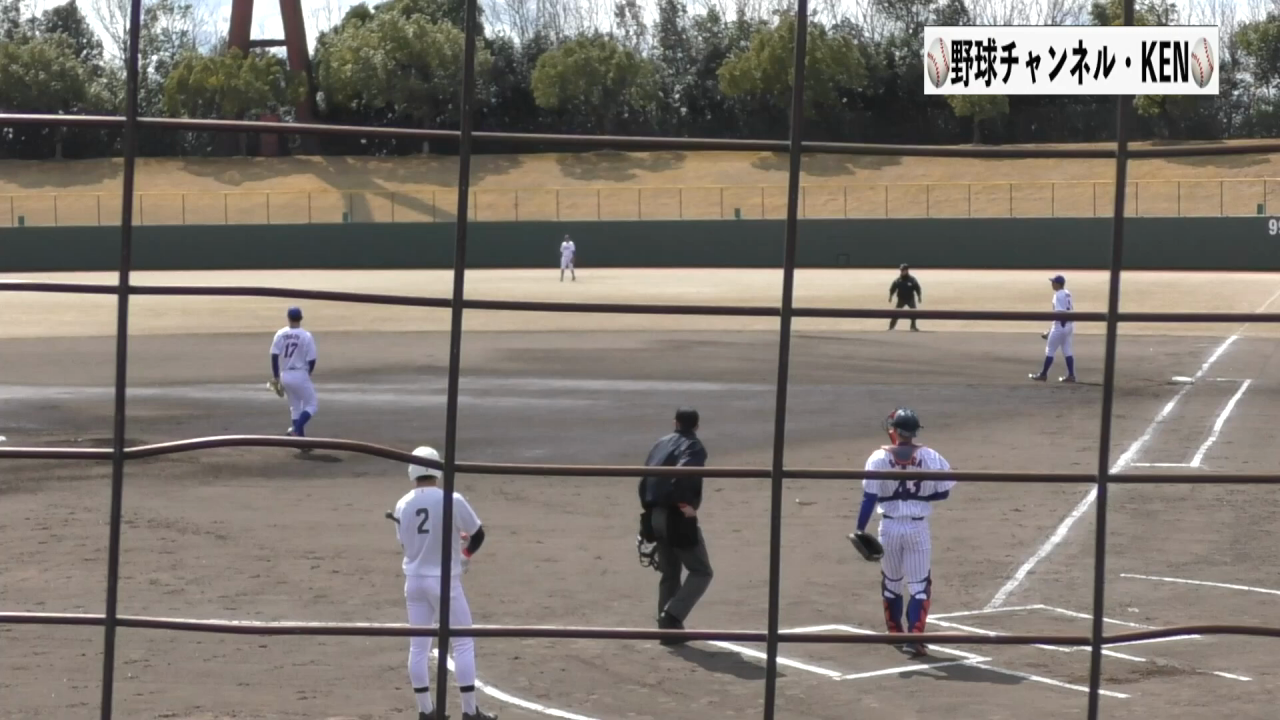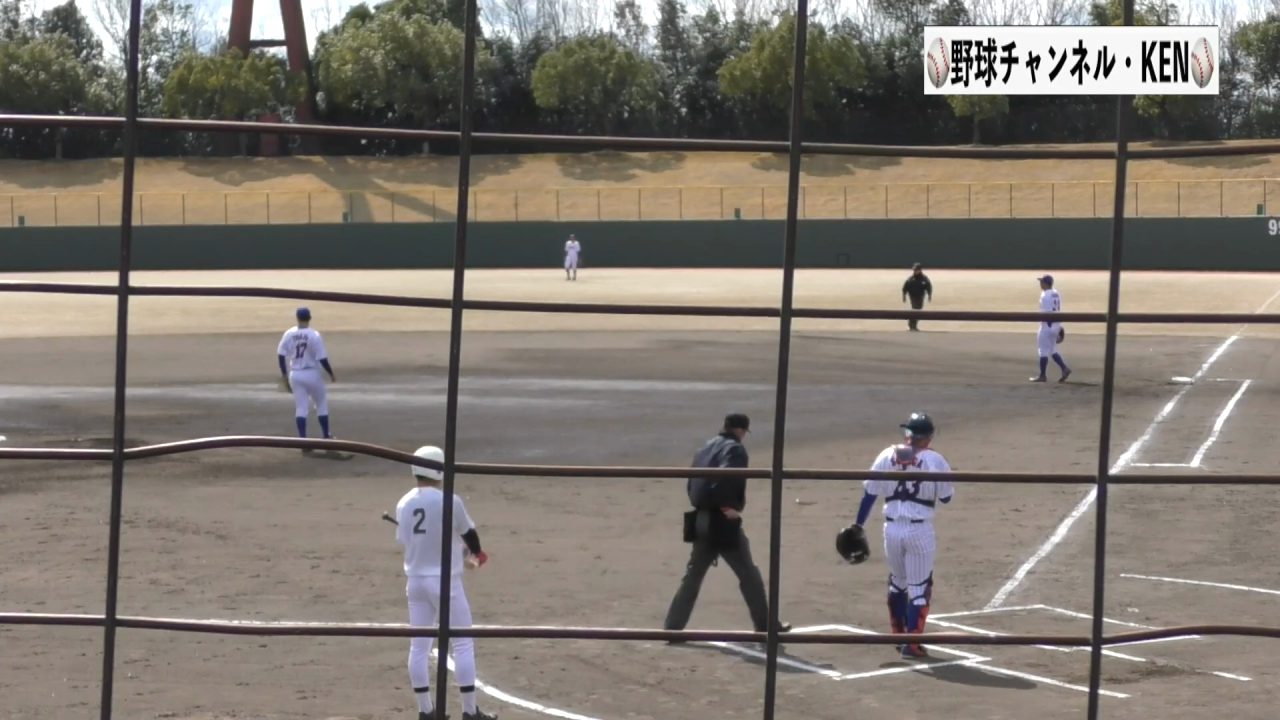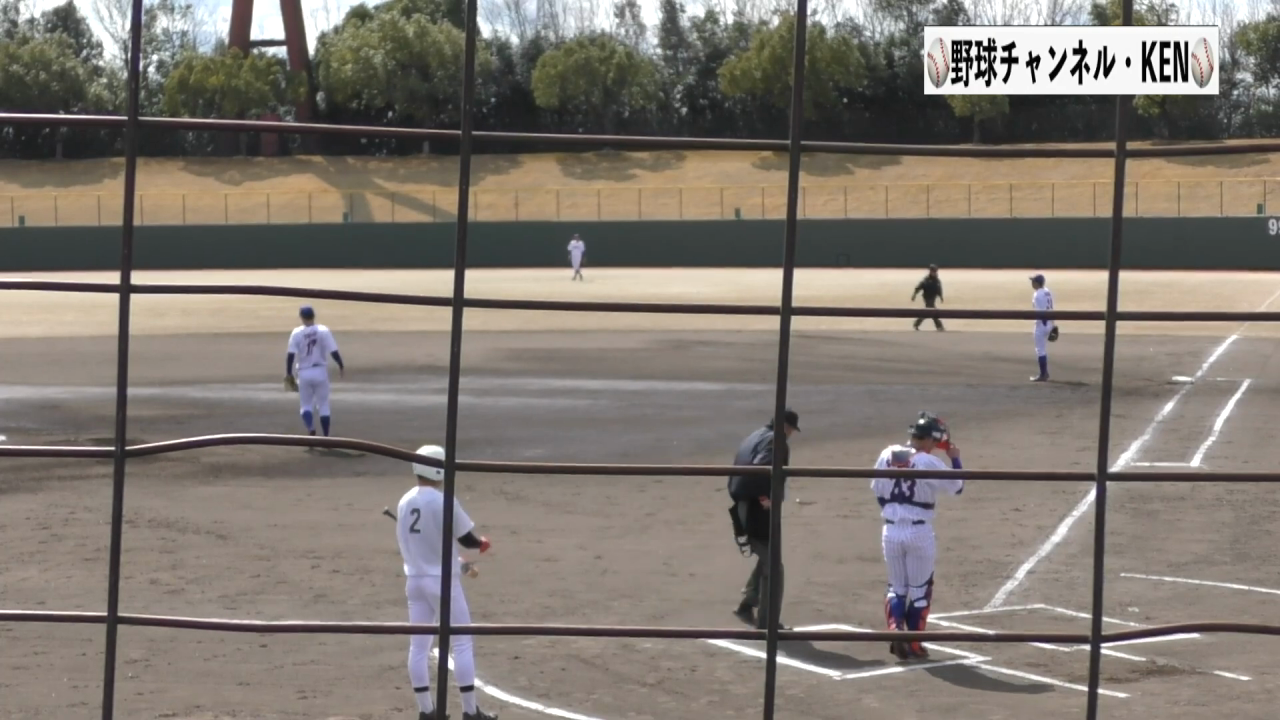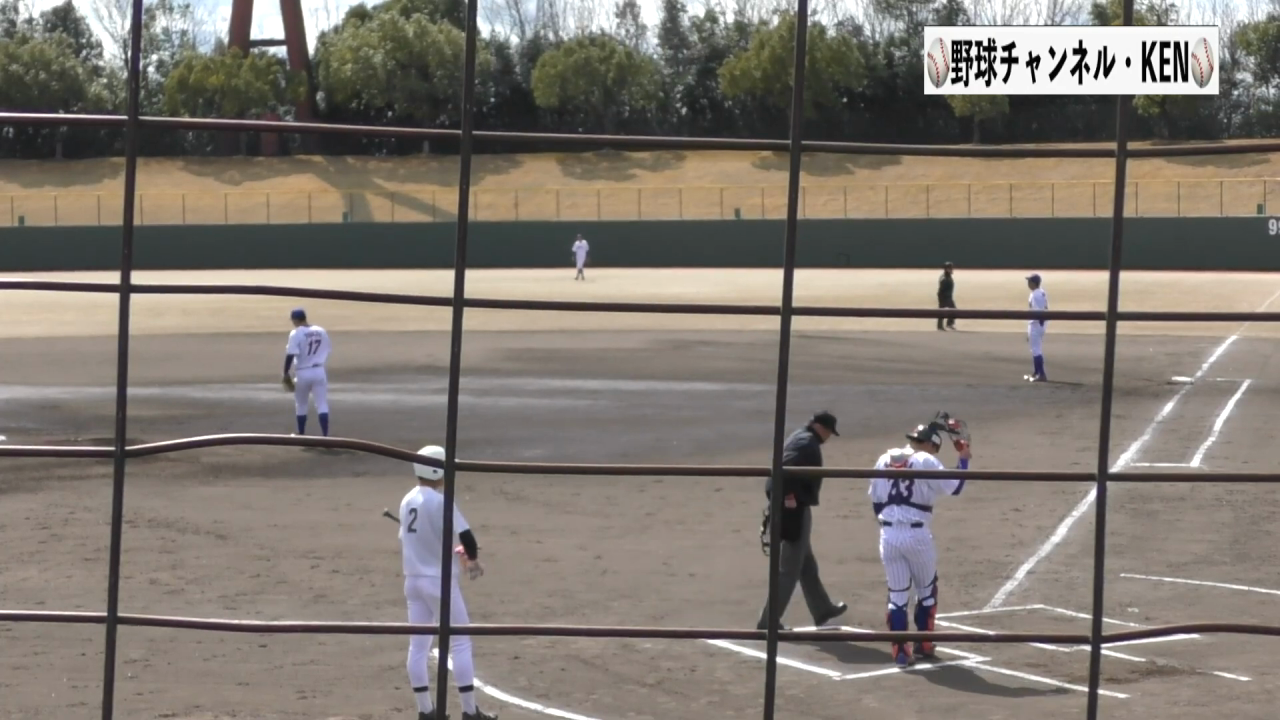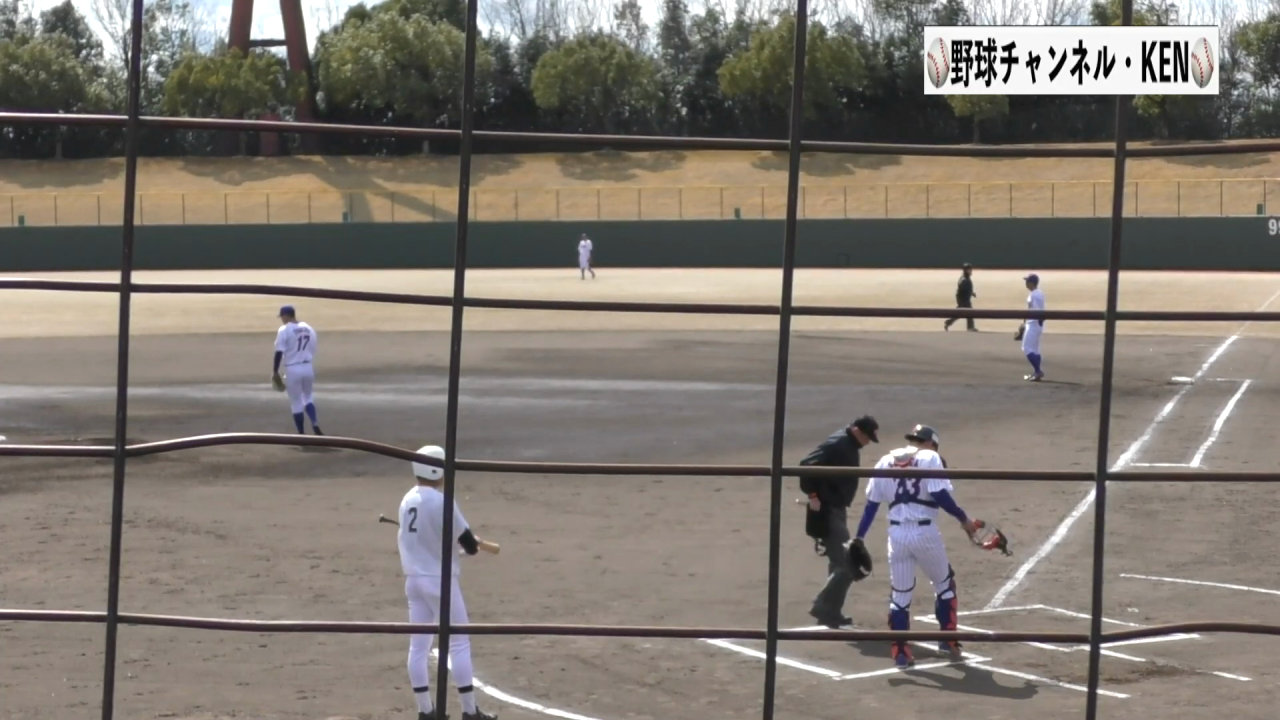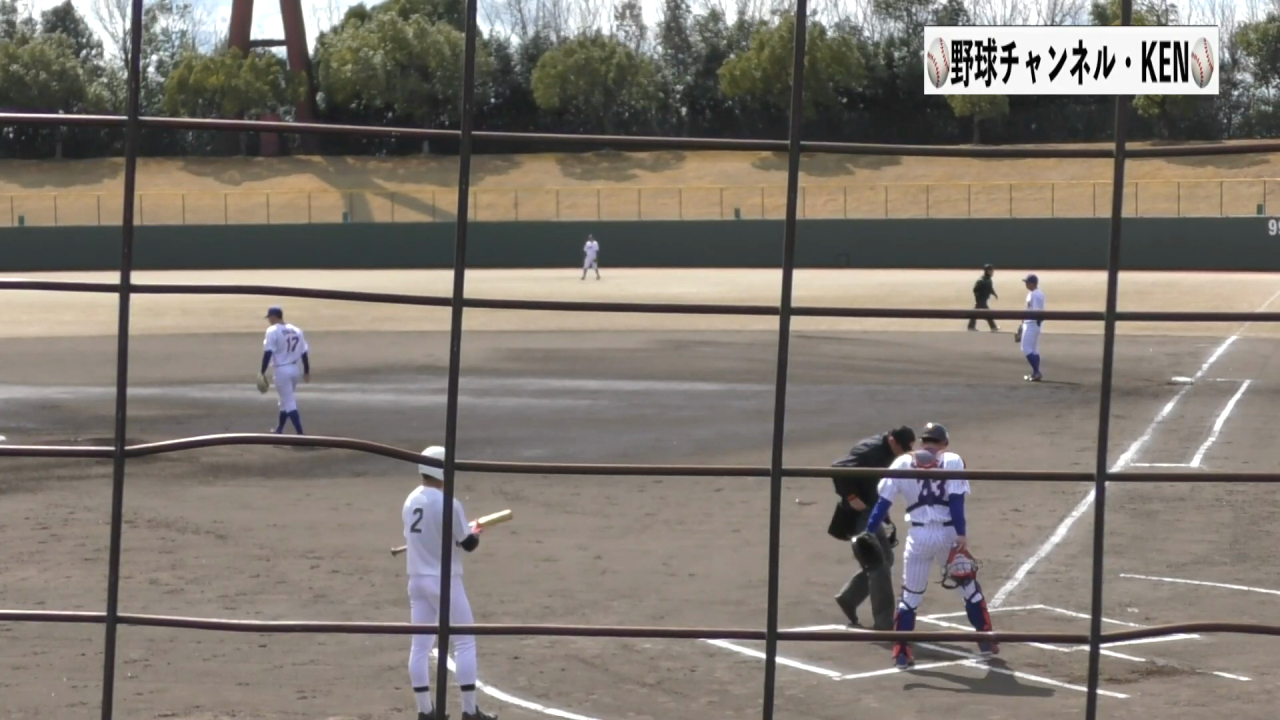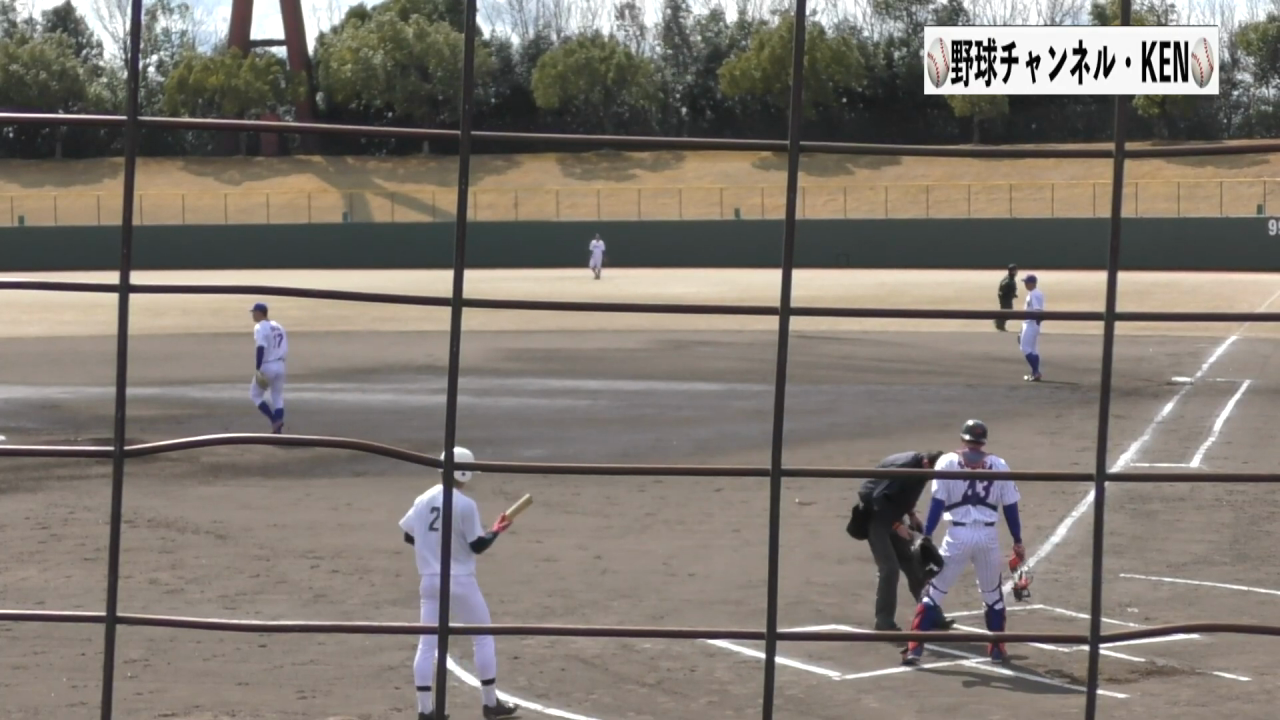
dt=0.3s
person 1, frame 1
left shoulder: (403, 505)
right shoulder: (453, 501)
left elbow: (406, 543)
right elbow: (477, 534)
right wrist: (467, 552)
left hip: (415, 581)
right hip: (444, 581)
left knee: (418, 646)
right knee: (463, 643)
person 1, frame 2
left shoulder: (403, 504)
right shoulder: (450, 501)
left elbow: (405, 541)
right elbow: (468, 534)
right wrist: (477, 553)
left hip: (416, 581)
right hip: (445, 580)
left knee: (419, 646)
right knee: (463, 643)
person 1, frame 3
left shoulder: (404, 502)
right shoulder: (444, 502)
left elbow: (406, 541)
right elbow: (466, 538)
right wrist: (481, 544)
left hip: (415, 580)
right hip: (442, 580)
left knee: (419, 646)
right knee: (462, 643)
person 1, frame 4
left shoulder: (408, 501)
right shoulder: (440, 502)
right elbow: (465, 537)
left wrist: (453, 552)
right wrist: (473, 559)
left hip: (413, 580)
right hip: (440, 581)
left knee: (418, 646)
right knee: (460, 644)
person 1, frame 5
left shoulder: (407, 500)
right shoulder: (442, 502)
right elbow: (466, 540)
left wrist: (456, 543)
right wrist: (473, 547)
left hip: (414, 580)
right hip: (440, 581)
left knee: (418, 646)
right knee: (459, 645)
person 1, frame 6
left shoulder: (410, 501)
right shoulder: (448, 504)
right elbow: (468, 544)
right wrist: (475, 532)
left hip: (417, 581)
right hip: (445, 582)
left knee: (420, 645)
right knee: (465, 643)
person 1, frame 7
left shoulder: (422, 500)
right shoulder: (466, 504)
left elbow: (408, 536)
right elbow: (478, 546)
right wrist: (496, 530)
left hip: (430, 580)
right hip: (460, 581)
left knee: (428, 644)
right knee: (483, 639)
person 2, frame 1
left shoulder: (880, 457)
right shoulder: (930, 456)
left elbow: (870, 495)
right elbow: (943, 492)
left wrist: (860, 528)
right wrist: (919, 495)
left hip: (890, 527)
right hip: (918, 528)
left knee: (892, 582)
right knee: (920, 585)
left ankle: (896, 636)
right ankle: (914, 638)
person 2, frame 2
left shoulder: (887, 456)
right shoulder: (934, 459)
left elbow: (870, 494)
right elbow: (945, 497)
left wrist: (858, 524)
left hip: (892, 528)
right hip: (920, 530)
left knee: (897, 581)
right knee: (919, 587)
left ankle: (899, 634)
right ankle: (911, 643)
person 2, frame 3
left shoulder: (886, 456)
right shoulder: (928, 462)
right elbow: (957, 487)
right wrist: (955, 458)
left hip: (891, 531)
right hip: (919, 533)
left knee: (896, 587)
right knee: (919, 590)
left ankle: (896, 635)
right ankle: (913, 644)
person 2, frame 4
left shoulder: (884, 460)
right shoulder: (925, 461)
left elbow: (876, 503)
right elbow: (955, 488)
right wrist: (964, 459)
left hip: (888, 535)
right hip: (916, 535)
left knee: (896, 594)
right knee: (926, 590)
left ankle: (900, 651)
right ankle: (922, 644)
person 2, frame 5
left shoulder: (886, 462)
right shoulder: (930, 458)
left elbow: (871, 502)
right elbow: (940, 496)
left wrist: (859, 536)
right wrist: (964, 519)
left hip: (897, 534)
right hip: (925, 533)
left knee: (900, 594)
right knee: (944, 584)
left ankle: (900, 652)
right ankle: (948, 641)
person 2, frame 6
left shoulder: (903, 463)
right shoulder: (952, 460)
left elbow: (884, 501)
right elbow: (956, 500)
left wrist: (869, 534)
right wrist: (961, 535)
left hip: (918, 536)
right hip: (948, 534)
left knee: (910, 595)
right knee: (969, 587)
left ankle: (901, 653)
right ankle: (985, 639)
person 2, frame 7
left shoulder: (948, 461)
right shoulder: (998, 464)
left elbow: (937, 502)
right elbow: (1010, 505)
left wrist: (926, 537)
right wrist: (1018, 541)
left hip: (958, 536)
right hip: (988, 536)
left knee: (935, 591)
right knee: (993, 593)
left ankle: (915, 648)
right ankle: (997, 649)
person 3, frame 1
left shoulder: (659, 444)
right shoulder: (695, 448)
left elbow: (645, 482)
right elbow: (683, 476)
left wrist: (651, 510)
right wrist: (684, 504)
left hip: (657, 517)
right hip: (680, 520)
left knee: (669, 575)
right knee: (702, 573)
left ankle: (669, 632)
right ankle: (673, 615)
person 3, frame 2
left shoulder: (706, 447)
right shoulder: (736, 450)
left elbow: (693, 484)
right elbow: (724, 479)
left wrist: (703, 506)
right wrist: (727, 507)
left hip: (701, 519)
right hip: (724, 522)
left knee: (693, 574)
right knee: (749, 573)
left ankle: (674, 627)
right ankle: (764, 626)
person 3, frame 3
left shoulder: (752, 438)
right shoulder: (777, 442)
left elbow: (737, 473)
right elbow: (762, 469)
left wrist: (741, 499)
right wrist: (764, 497)
left hip: (744, 508)
right hip: (761, 510)
left knee: (766, 561)
right knee: (772, 566)
left ankle: (747, 605)
right ankle: (765, 623)
person 3, frame 4
left shoulder: (797, 438)
right shoulder: (807, 443)
left elbow: (782, 469)
right elbow: (784, 468)
left wrist: (786, 497)
right wrist: (789, 496)
left hip: (788, 510)
right hip: (796, 511)
left knee: (807, 563)
right knee: (789, 570)
left ankle: (823, 610)
right ankle: (768, 623)
person 3, frame 5
left shoulder: (851, 446)
right shoulder: (837, 444)
right elbow: (805, 465)
right wrist: (811, 496)
left hip: (837, 509)
right hip: (828, 512)
left knee: (839, 561)
right knee: (847, 563)
left ankle: (832, 614)
right ankle: (822, 608)
person 3, frame 6
left shoulder: (886, 452)
right shoulder: (870, 450)
right elbow: (839, 469)
right wrist: (851, 497)
left hip: (872, 511)
right hip: (858, 514)
left knee: (884, 558)
right knee: (878, 565)
left ankle: (848, 598)
right ankle: (883, 621)
person 3, frame 7
left shoulder: (920, 468)
right shoulder: (902, 469)
right elbow: (879, 498)
left wrist: (911, 514)
right wrist: (897, 524)
left hip: (894, 515)
right hip: (875, 515)
left knee: (915, 565)
right knee: (889, 568)
right ankle: (884, 623)
